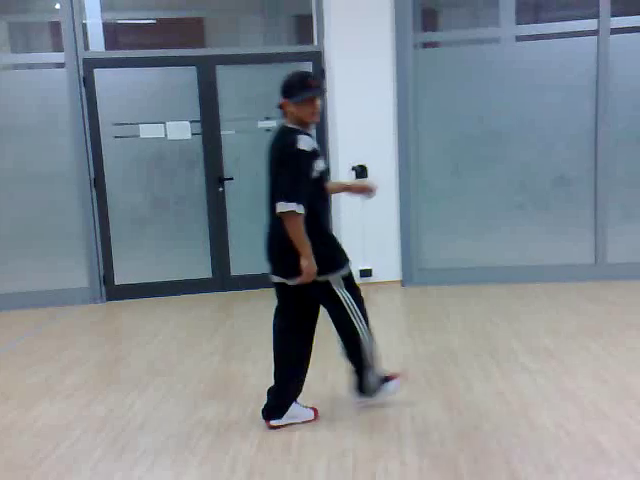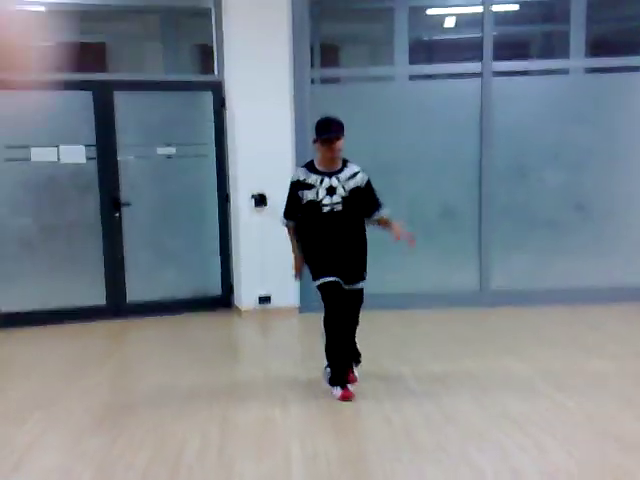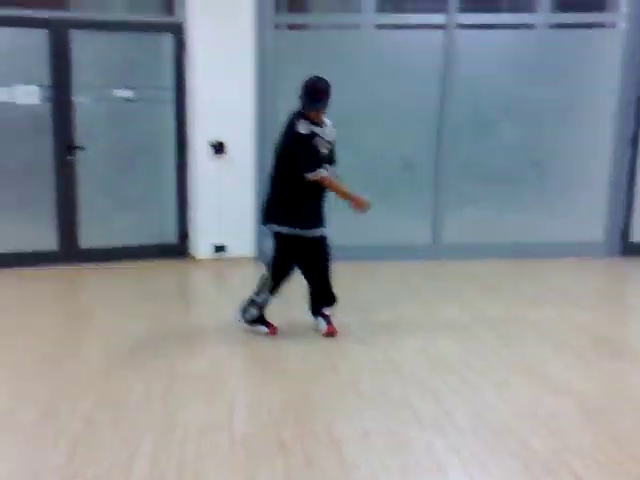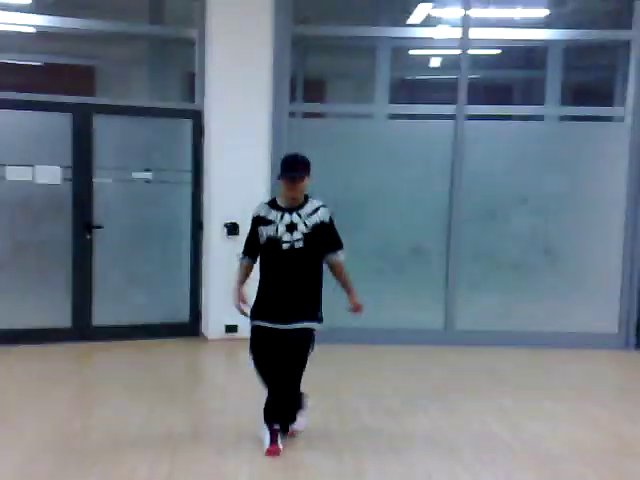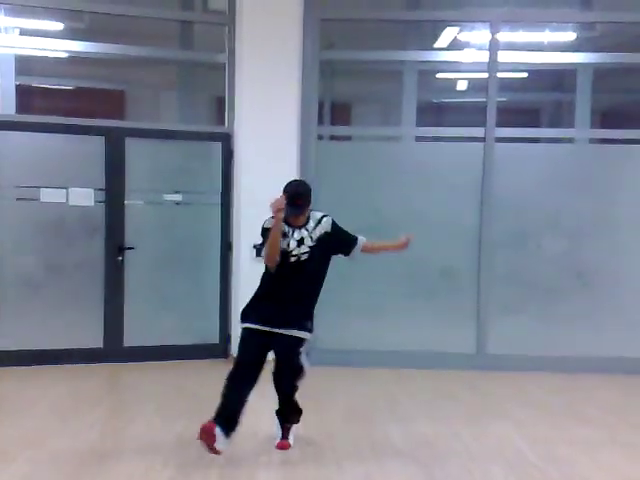
dt=1s
person 1, frame 1
left shoulder: (287, 141)
right shoulder: (298, 145)
right elbow: (288, 204)
left wrist: (350, 187)
right wrist: (306, 254)
left hip: (284, 251)
right hip: (307, 250)
left knee: (294, 326)
right knee: (351, 315)
left ankle: (281, 406)
right ankle: (369, 383)
person 1, frame 2
left shoulder: (356, 175)
right shoulder: (302, 177)
left elbow: (374, 211)
right elbow: (291, 218)
left wrist: (394, 227)
right wrist: (297, 254)
left hip: (353, 259)
right hip: (321, 261)
left knee: (349, 317)
right knee: (335, 317)
left ankle: (345, 362)
right ankle: (338, 378)
person 1, frame 3
left shoulder: (326, 128)
right shoulder: (299, 129)
right elbow: (318, 173)
left wrist: (345, 195)
right wrist: (352, 198)
left hip: (310, 211)
right hip: (285, 211)
left knee: (319, 265)
right knee: (281, 265)
left ankle: (322, 312)
right ankle: (253, 314)
person 1, frame 4
left shoulder: (319, 213)
right shoulder: (264, 213)
left elbow: (333, 257)
right elbow: (249, 256)
left wrist: (350, 292)
right wrist: (238, 287)
left hip: (304, 306)
right hip: (268, 305)
left knee: (291, 368)
right knee: (264, 360)
left ankle: (275, 425)
right ankle: (293, 407)
person 1, frame 5
left shoulder: (324, 224)
right shoulder: (271, 224)
left elbow: (355, 244)
right elbow: (272, 263)
left wrist: (394, 246)
right wrist: (280, 221)
left hip: (295, 317)
right hip: (261, 312)
left knee: (287, 375)
right knee: (245, 368)
left ankle: (287, 424)
right ankle: (220, 427)
